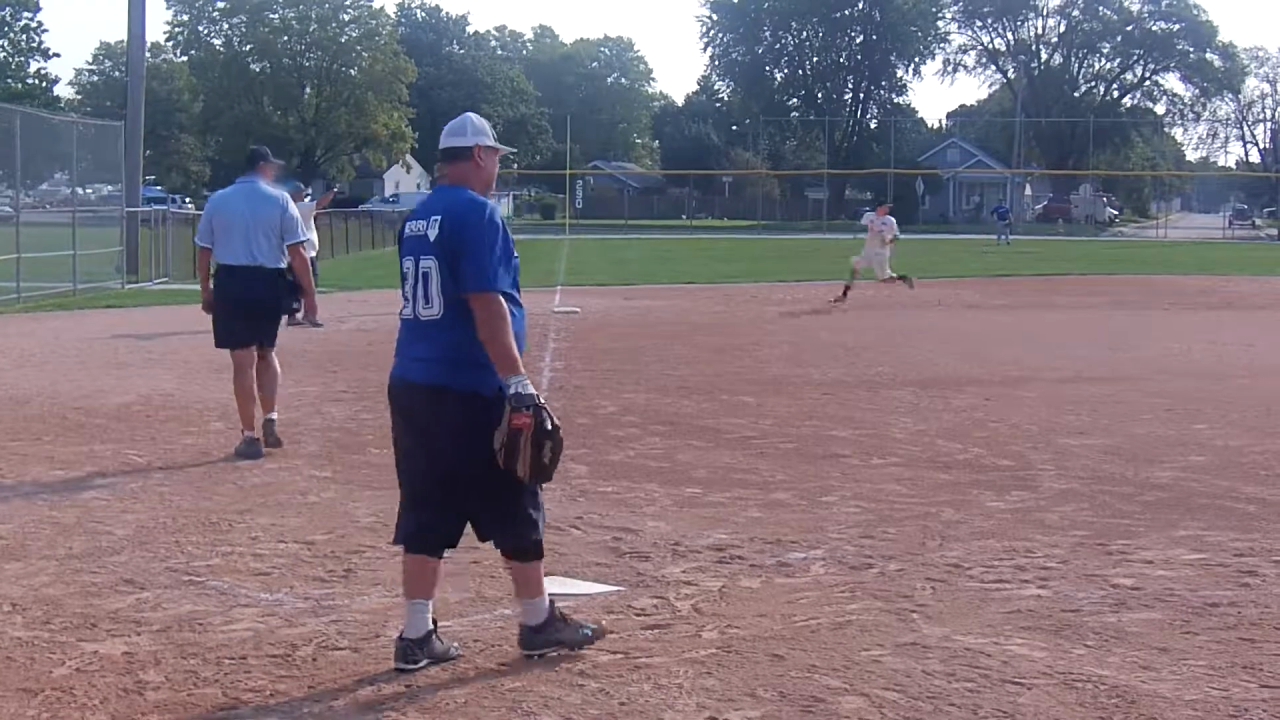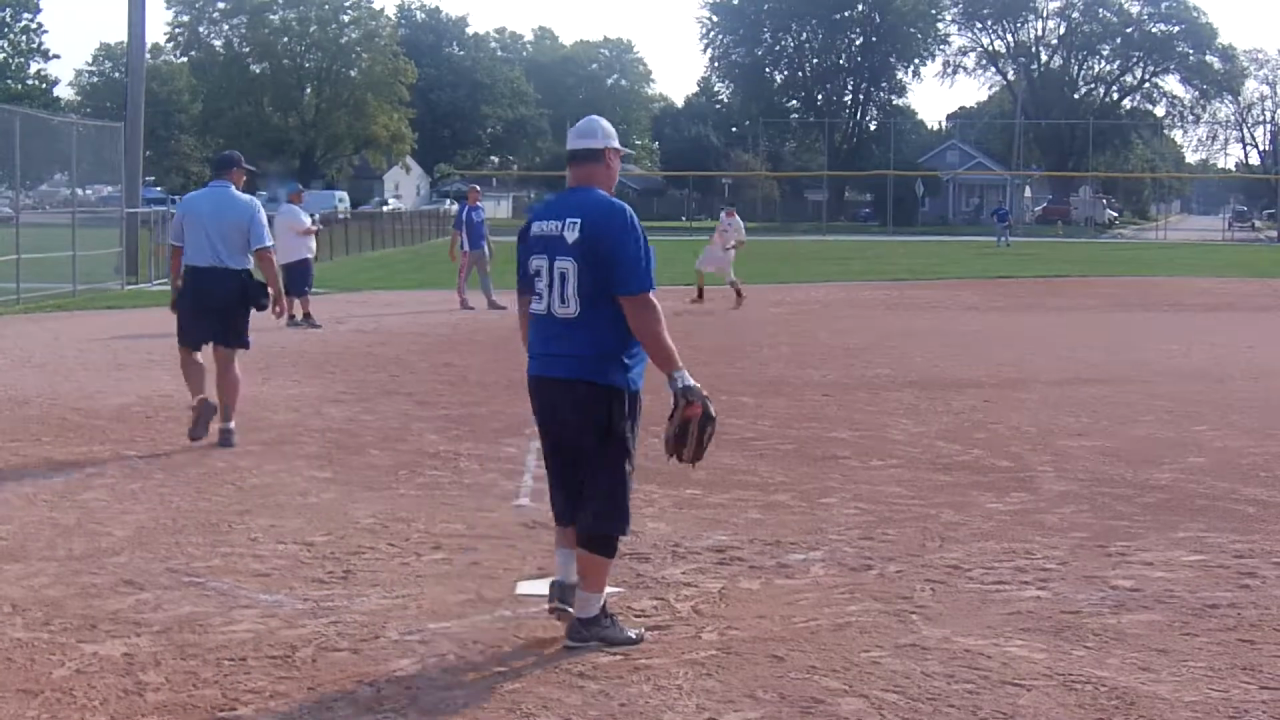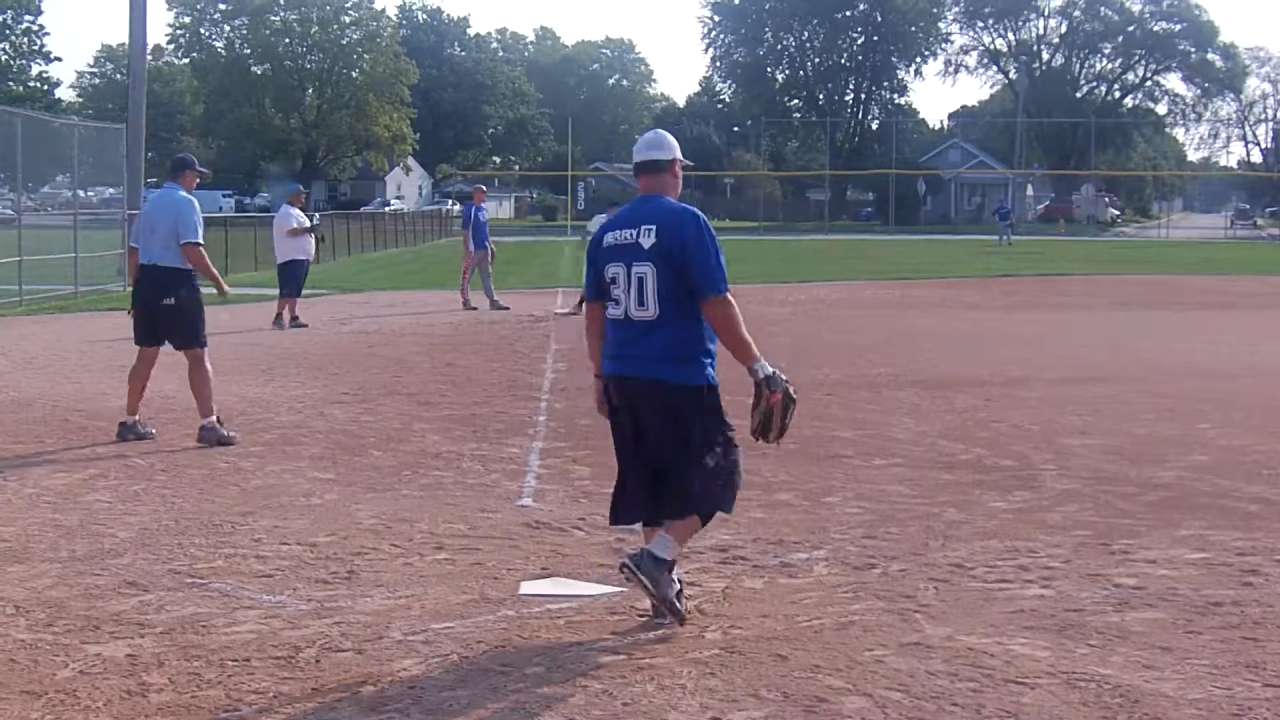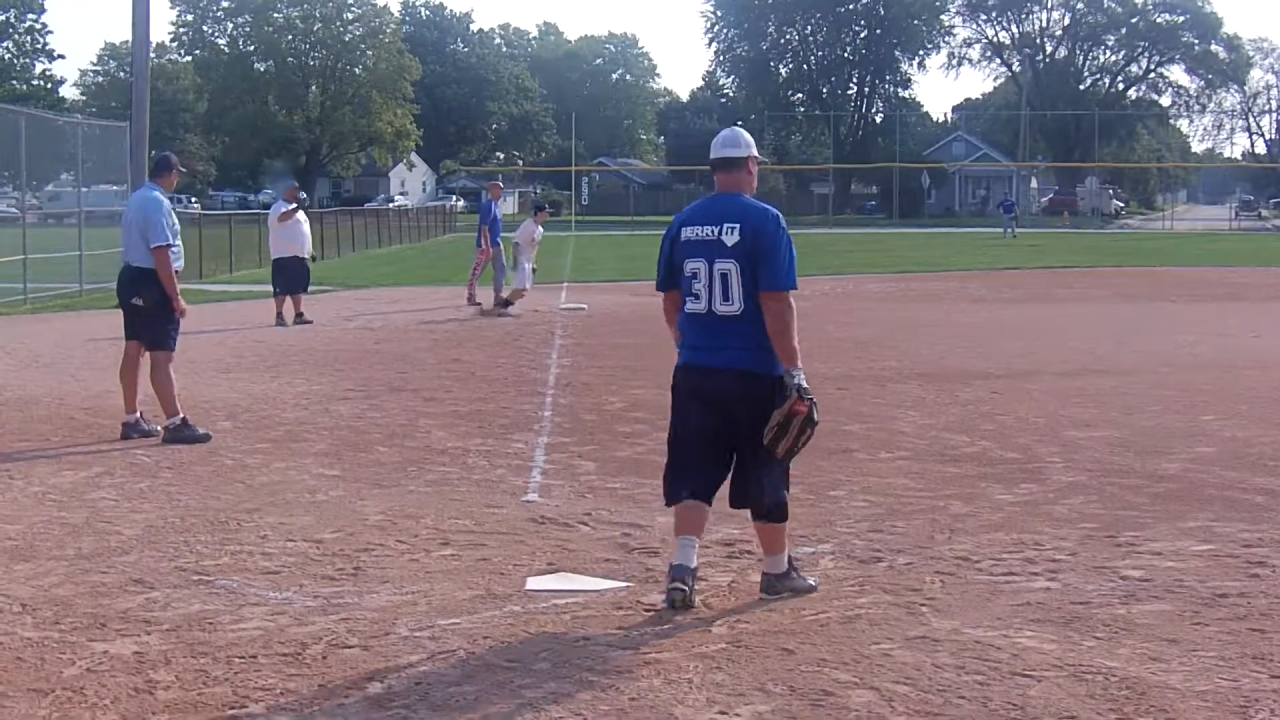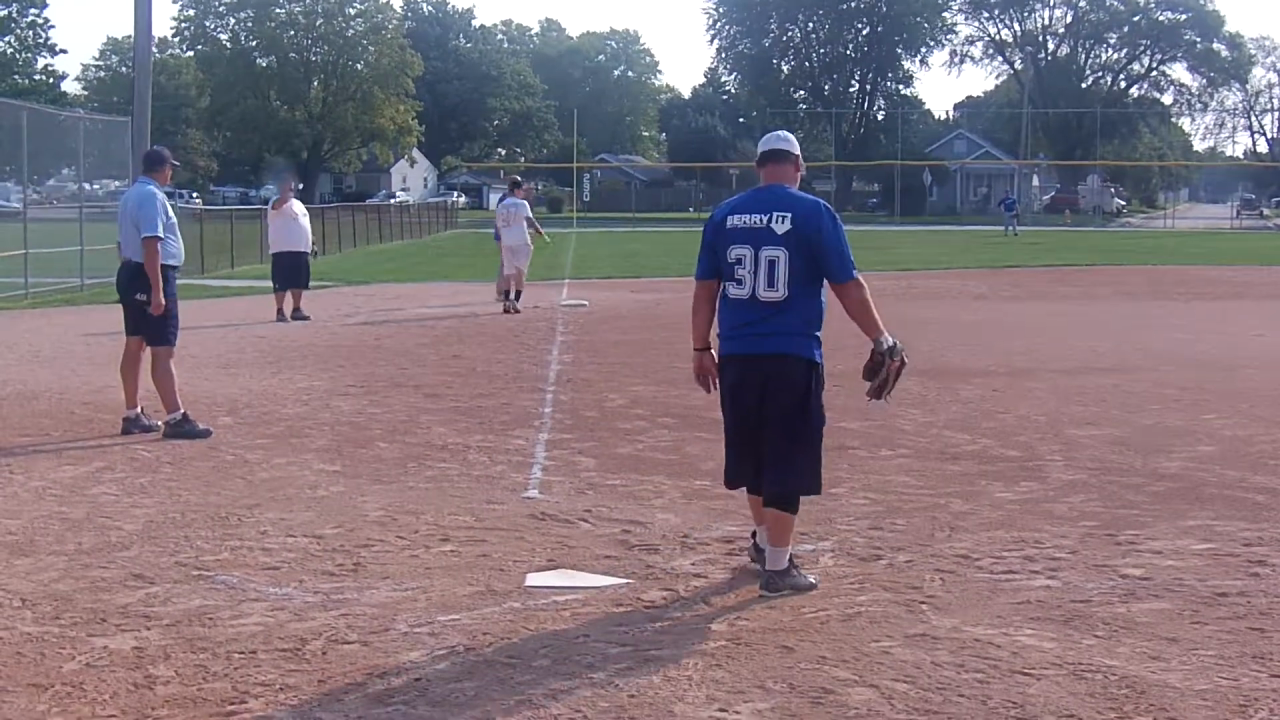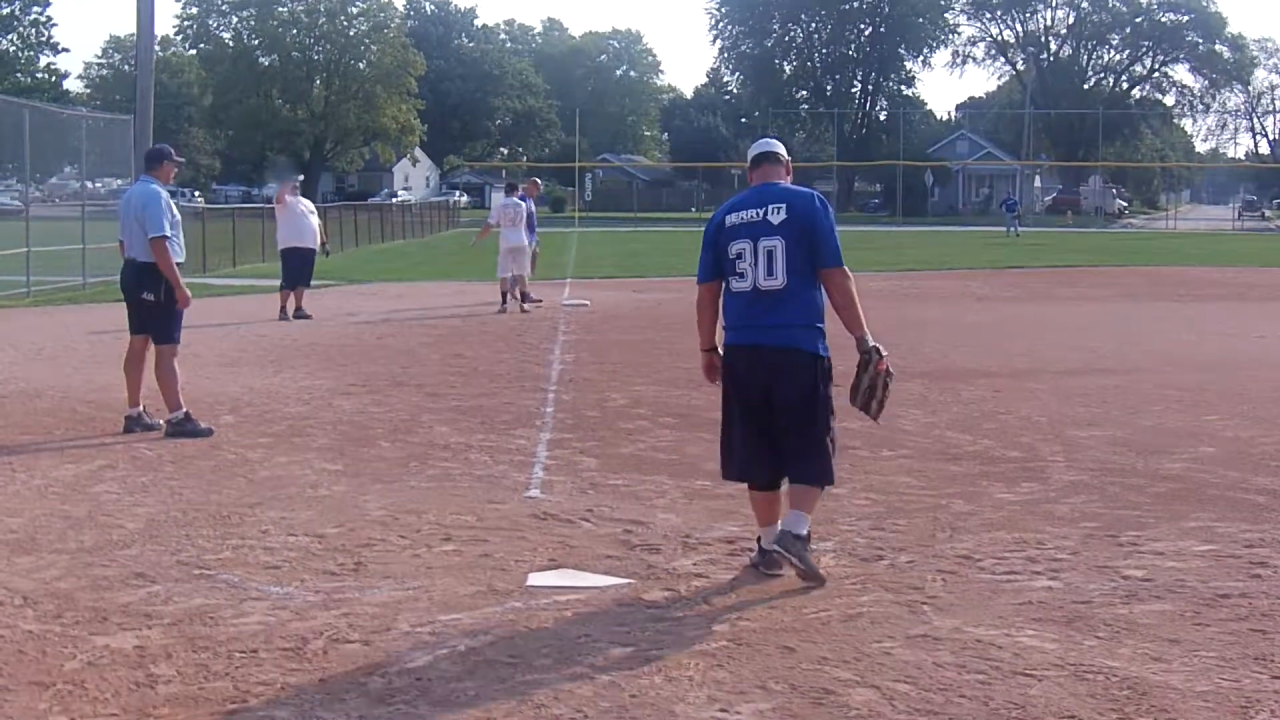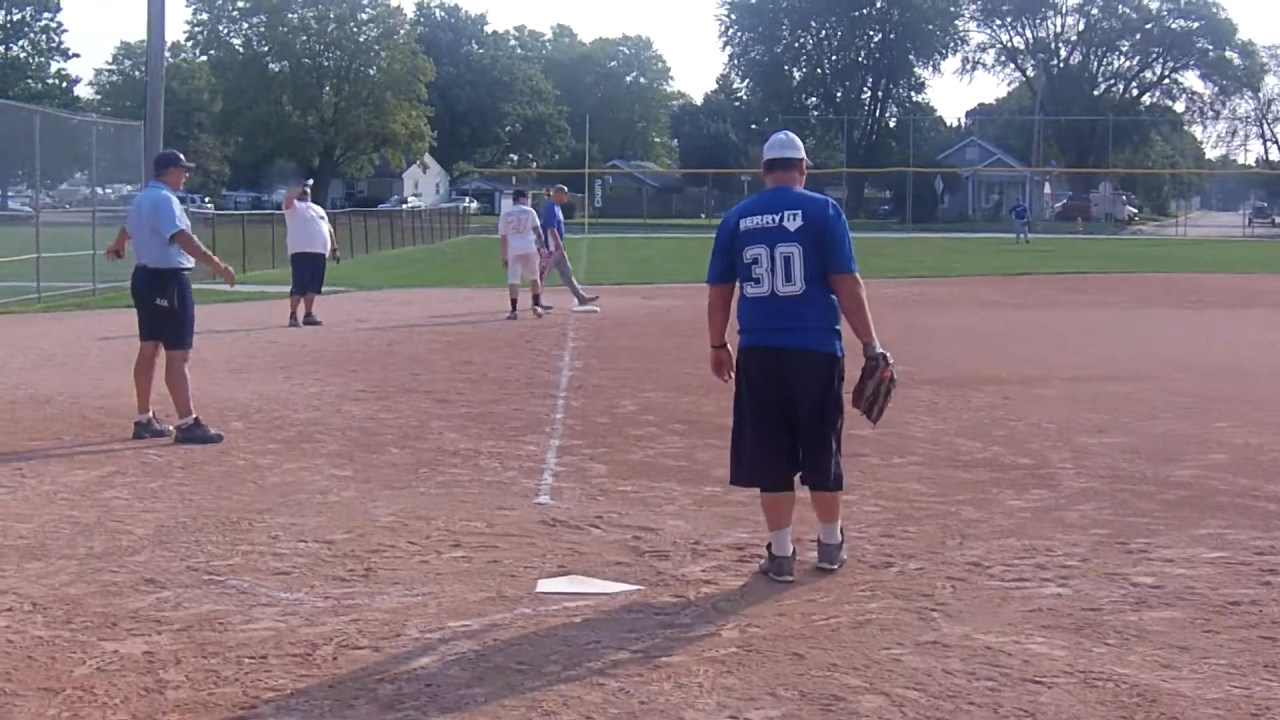
dt=0.5s
person 1, frame 1
left shoulder: (417, 218)
right shoulder: (478, 213)
right elbow: (486, 305)
right wrist: (517, 380)
left hip: (411, 382)
right hip: (469, 388)
left knee: (424, 512)
right knee: (515, 506)
left ankle: (414, 635)
right ankle: (538, 622)
person 1, frame 2
left shoulder: (537, 220)
right shoulder: (613, 215)
right elbow: (638, 306)
right wrist: (678, 375)
left hip: (545, 376)
right hip: (602, 380)
left knee: (571, 487)
right knee: (602, 497)
left ankle: (566, 582)
right ankle: (588, 615)
person 1, frame 3
left shoulder: (607, 230)
right shoulder: (687, 222)
left elbow: (595, 312)
right elbow: (717, 306)
left wrist: (601, 374)
right wrist: (757, 366)
left hip: (623, 378)
right hip: (681, 380)
left knee: (649, 484)
right knee: (711, 478)
left ankle: (664, 591)
right ankle: (655, 558)
person 1, frame 4
left shoulder: (681, 224)
right shoulder: (765, 220)
left elbow: (671, 302)
right elbow: (777, 305)
right wrist: (794, 373)
left hip: (695, 371)
right hip: (755, 371)
left knee: (694, 473)
right knee: (766, 474)
left ankle: (682, 567)
right ankle: (778, 571)
person 1, frame 5
left shoulder: (724, 215)
right shoulder: (814, 212)
left elbow: (705, 290)
right elbow: (848, 286)
left wrist: (701, 349)
right wrist: (881, 338)
left hip: (737, 356)
right hip: (793, 356)
left knee: (752, 454)
right knee: (788, 460)
left ankle: (764, 544)
right ankle: (777, 567)
person 1, frame 6
left shoulder: (724, 216)
right shoulder: (809, 203)
left elbow: (707, 292)
right elbow: (835, 277)
left wrist: (708, 348)
right wrist: (862, 338)
left hip: (743, 350)
right hip: (799, 348)
left knee: (758, 451)
right knee: (809, 449)
left ankle: (770, 545)
right ankle: (794, 534)
person 1, frame 7
left shoulder: (737, 219)
right shoulder: (823, 210)
left elbow: (719, 292)
right elbow: (846, 283)
left wrist: (717, 344)
right wrist: (870, 345)
left hip: (758, 353)
right hip: (816, 351)
left knee: (770, 458)
right knee: (823, 453)
left ankle: (780, 555)
right ankle: (831, 544)
person 2, frame 1
left shoulder: (218, 200)
right shoulder: (280, 200)
left elbow: (204, 251)
right elbow: (297, 251)
left wrist: (206, 290)
right wrist: (309, 292)
left hip: (230, 284)
right hip: (269, 284)
left knee: (244, 362)
right knee: (265, 355)
left ankle: (251, 436)
right ankle: (270, 420)
person 2, frame 2
left shoulder: (188, 202)
right shoulder: (249, 205)
left elbow: (176, 251)
right elbow: (263, 255)
left wrist: (177, 289)
right wrist: (277, 292)
left hip: (197, 284)
right hip: (235, 286)
left knee: (189, 351)
right knee: (227, 358)
left ankle: (201, 401)
right ankle: (227, 426)
person 2, frame 3
left shoulder: (149, 204)
right shoulder: (186, 203)
left elbow: (134, 252)
right elbow: (192, 251)
left wrist: (137, 292)
right wrist: (218, 282)
left hip: (146, 282)
right hip: (176, 284)
left knee: (146, 355)
right knee: (196, 354)
left ankle: (130, 422)
right ankle: (210, 423)
person 2, frame 4
left shoulder: (135, 199)
right shoulder: (158, 203)
right elbow: (161, 255)
right wrist: (176, 296)
left hip: (130, 280)
right hip: (150, 284)
left knee: (133, 352)
right knee: (162, 356)
left ankle: (132, 420)
right ankle: (175, 424)
person 2, frame 5
left shoulder: (130, 195)
right shoulder: (152, 196)
right elbow: (151, 246)
right wrist: (157, 290)
left hip: (129, 275)
right hip: (151, 279)
left knee: (134, 346)
right knee: (163, 351)
left ankle: (133, 416)
right ankle: (176, 419)
person 2, frame 6
left shoulder: (131, 194)
right shoulder: (156, 195)
left elbow: (124, 242)
right elbow: (159, 246)
right wrist: (180, 286)
left hip: (133, 274)
right hip: (156, 277)
left knee: (138, 345)
right knee: (167, 349)
left ankle: (135, 414)
right ankle: (178, 418)
person 2, frame 7
left shoulder: (141, 200)
right shoulder: (164, 200)
left elbow: (127, 231)
right elbow: (181, 236)
left wrist: (116, 249)
right wrist: (215, 263)
left hip: (143, 278)
right hip: (167, 282)
left knee: (148, 351)
right knee: (178, 355)
left ankle: (145, 420)
right ankle: (188, 424)
